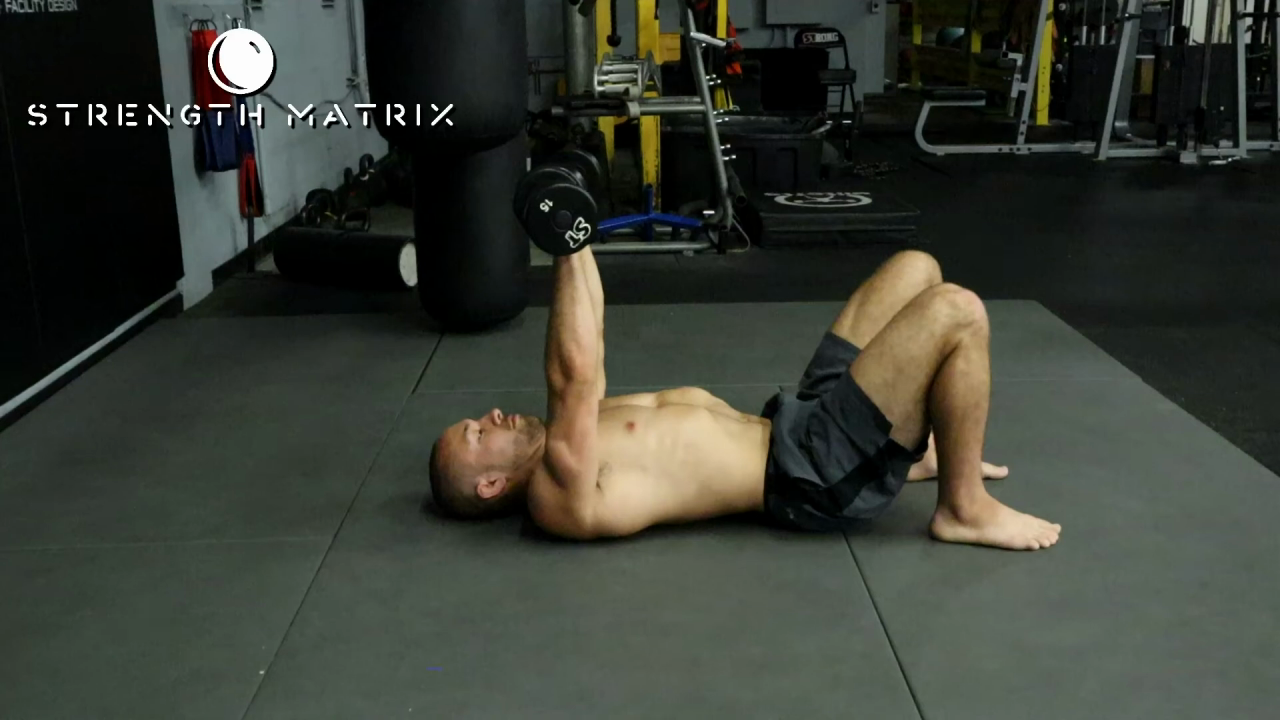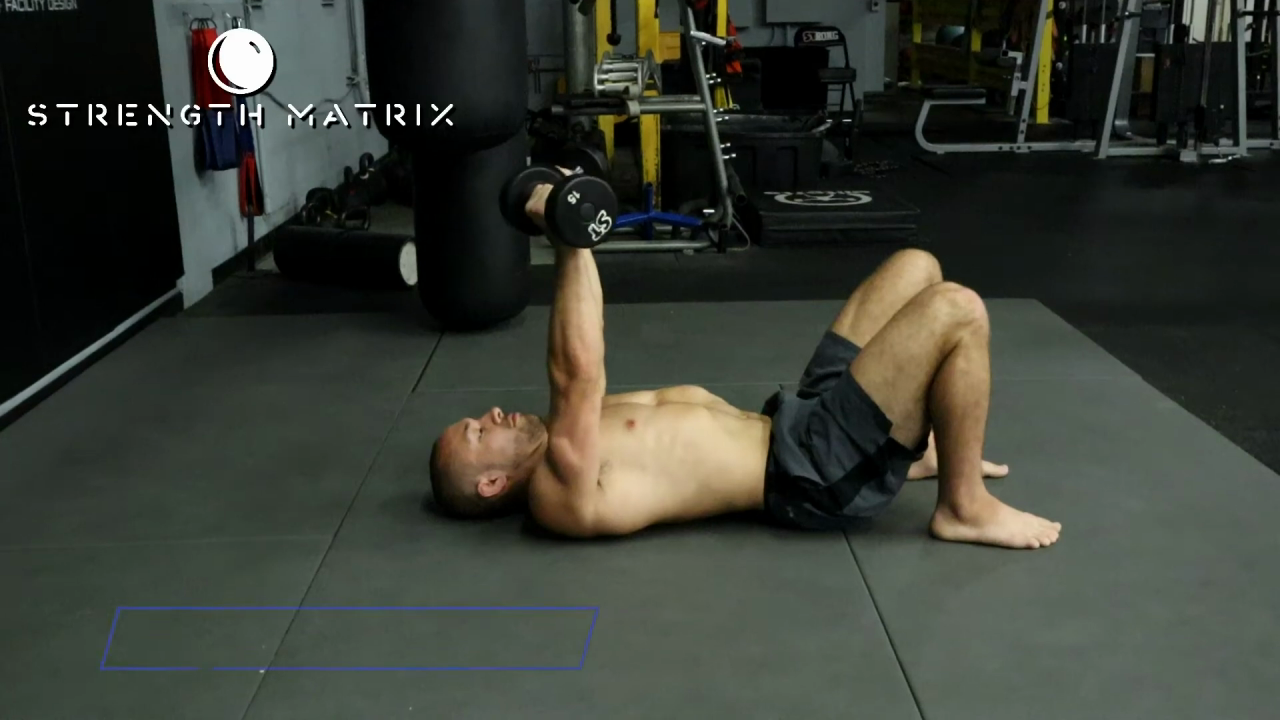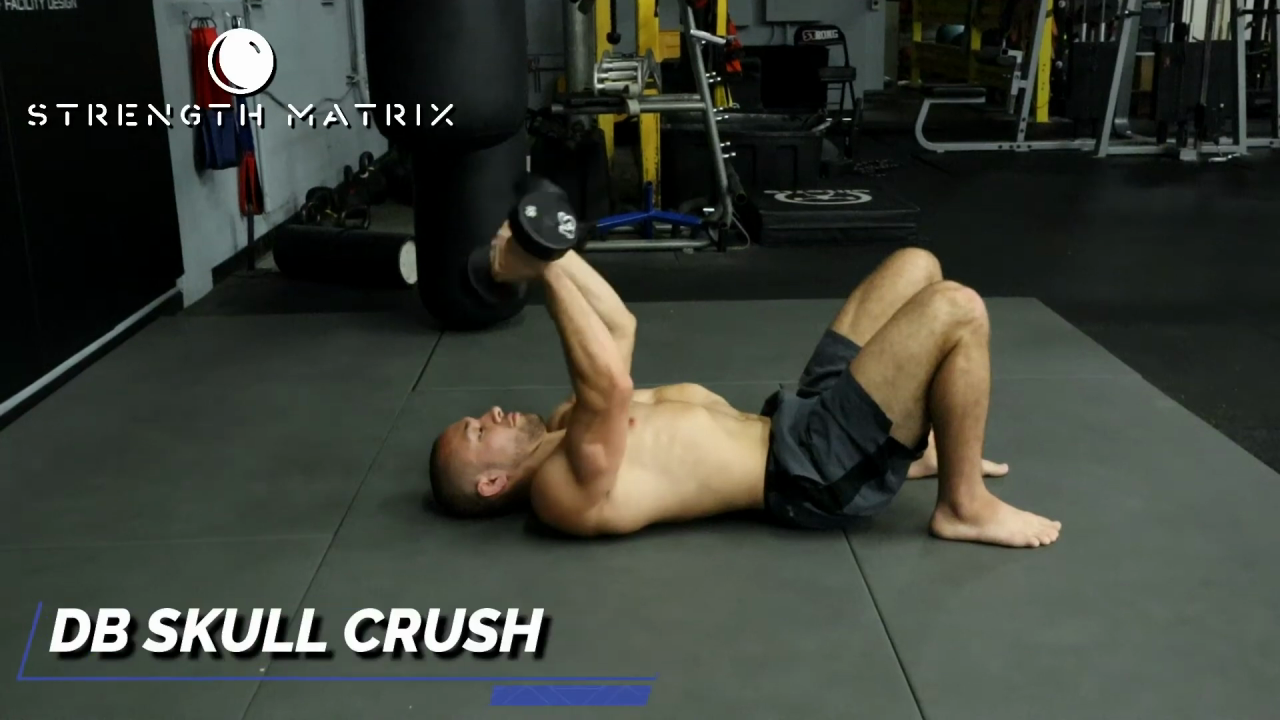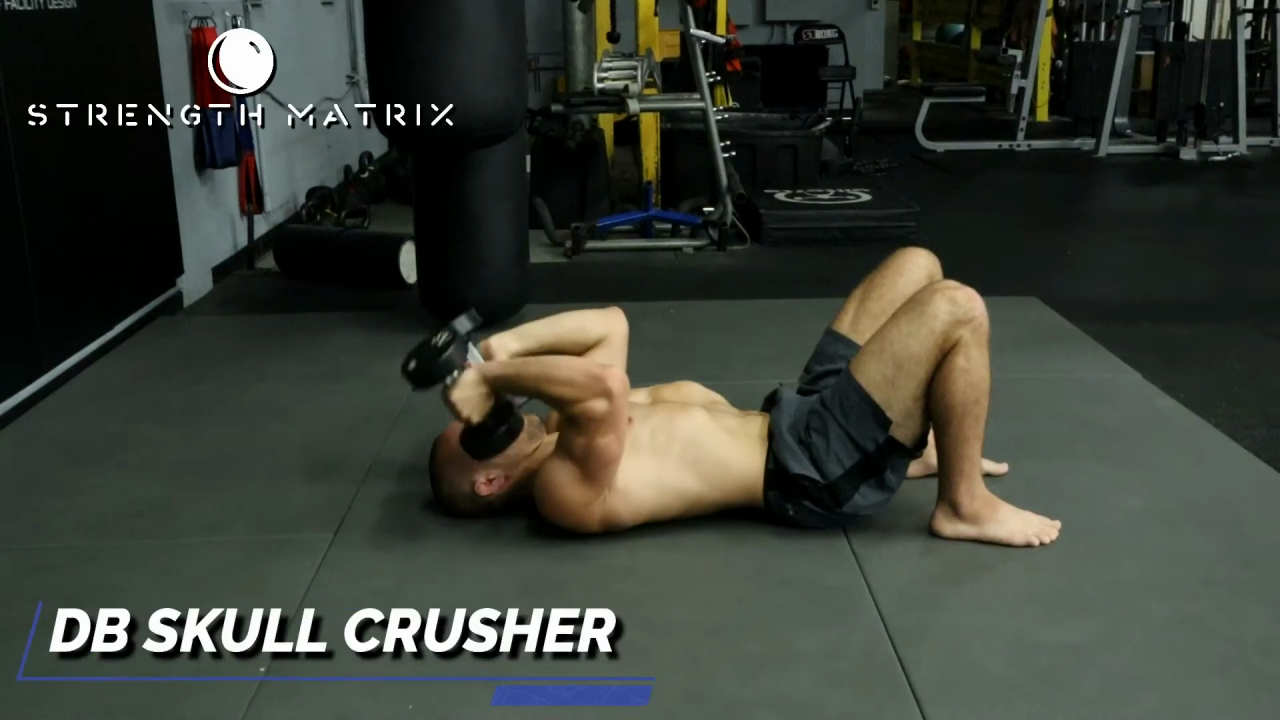
dt=0.5s
person 1, frame 1
left shoulder: (563, 443)
right shoulder: (561, 496)
left elbow: (583, 360)
right elbow: (578, 377)
left wrist: (575, 240)
right wrist: (567, 253)
left hip: (797, 420)
right hip: (818, 472)
left knee: (915, 269)
right knee: (957, 311)
left ankle: (918, 450)
right ankle: (966, 509)
person 1, frame 2
left shoulder: (558, 440)
right shoulder: (560, 495)
right elbow: (578, 374)
right wrist: (572, 242)
left hip: (798, 421)
right hip: (818, 471)
left knee: (916, 267)
right knee: (958, 311)
left ankle: (921, 449)
right ankle: (965, 509)
person 1, frame 3
left shoulder: (562, 433)
right shoulder: (564, 492)
left elbow: (619, 331)
right elbow: (611, 385)
left wrist: (550, 255)
right wrist: (546, 270)
left hip: (796, 420)
right hip: (816, 469)
left knee: (916, 266)
right knee: (957, 308)
left ankle: (919, 449)
right ankle: (965, 507)
person 1, frame 4
left shoulder: (560, 436)
right shoulder: (567, 490)
left elbow: (611, 325)
right elbow: (606, 384)
left wrist: (506, 342)
right wrist: (492, 376)
left hip: (799, 419)
right hip: (818, 468)
left knee: (916, 264)
right knee: (957, 308)
left ankle: (919, 446)
right ankle: (964, 505)
